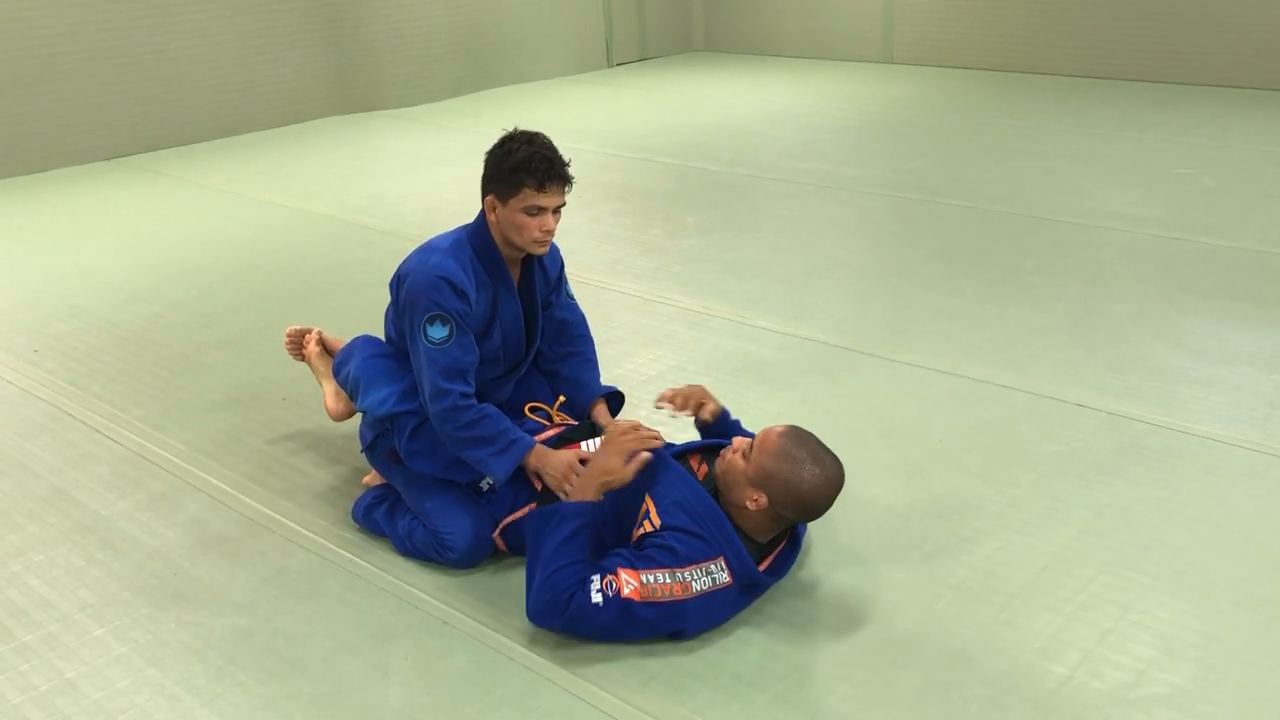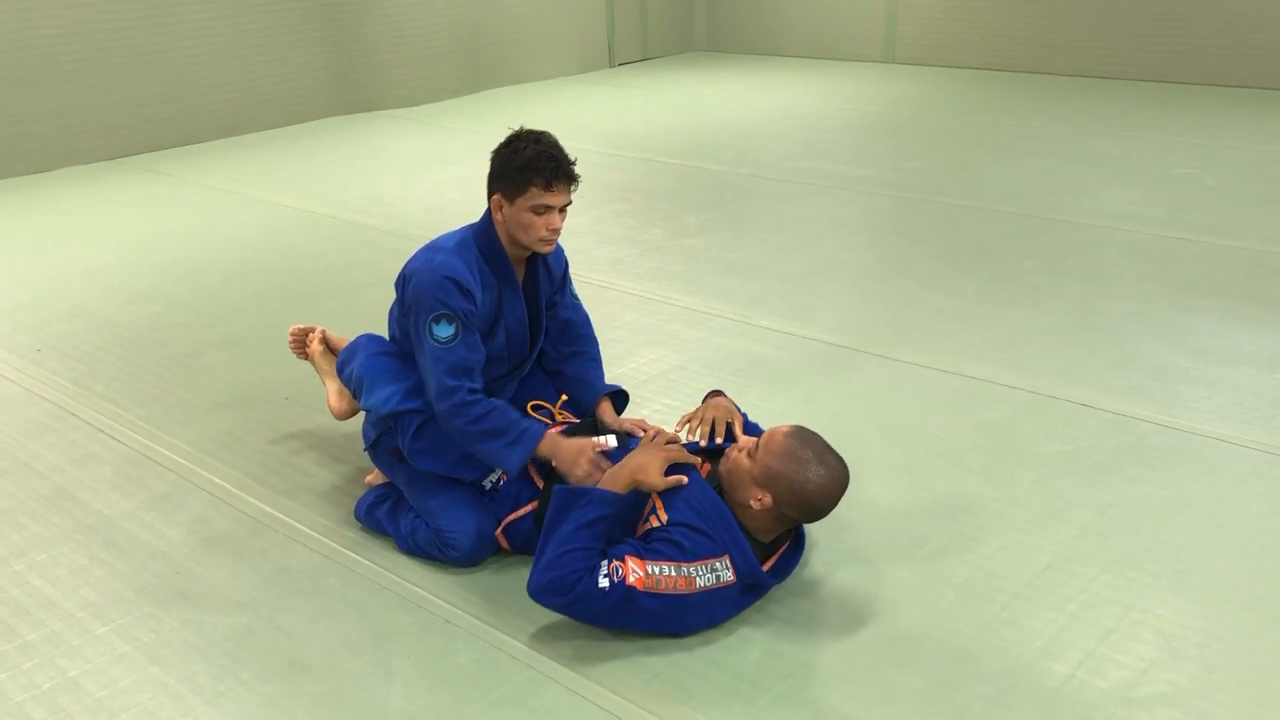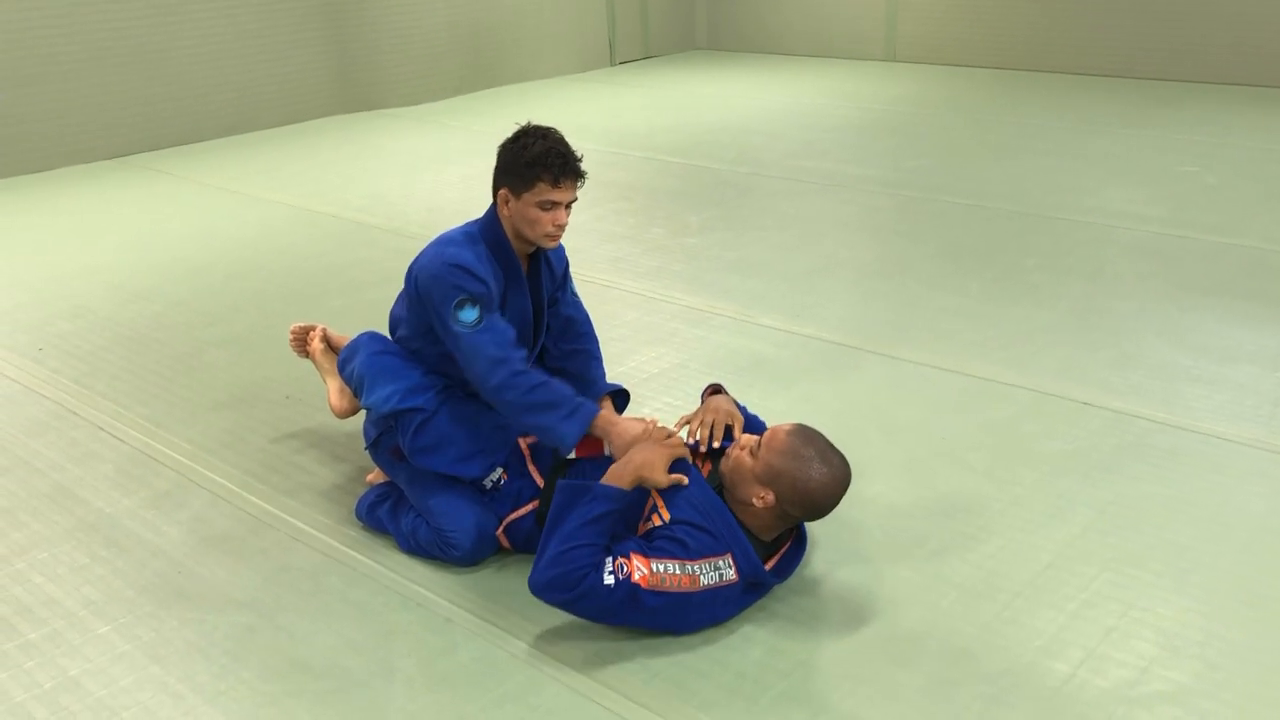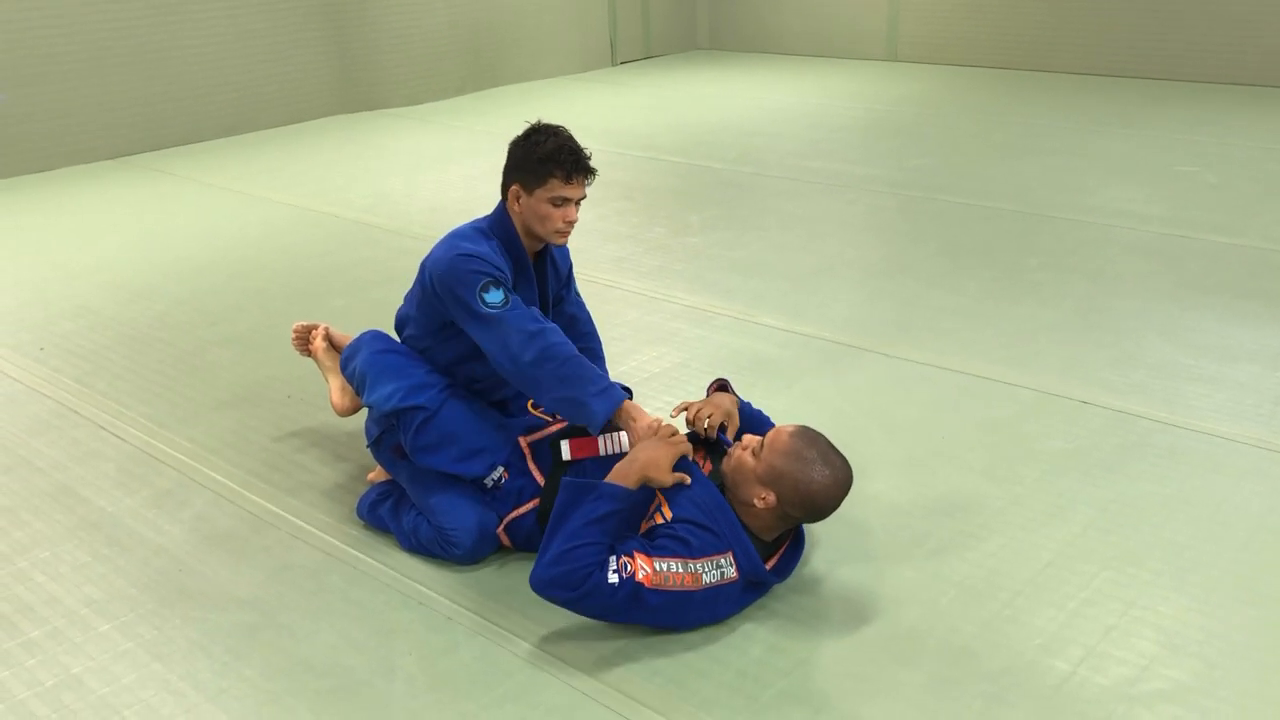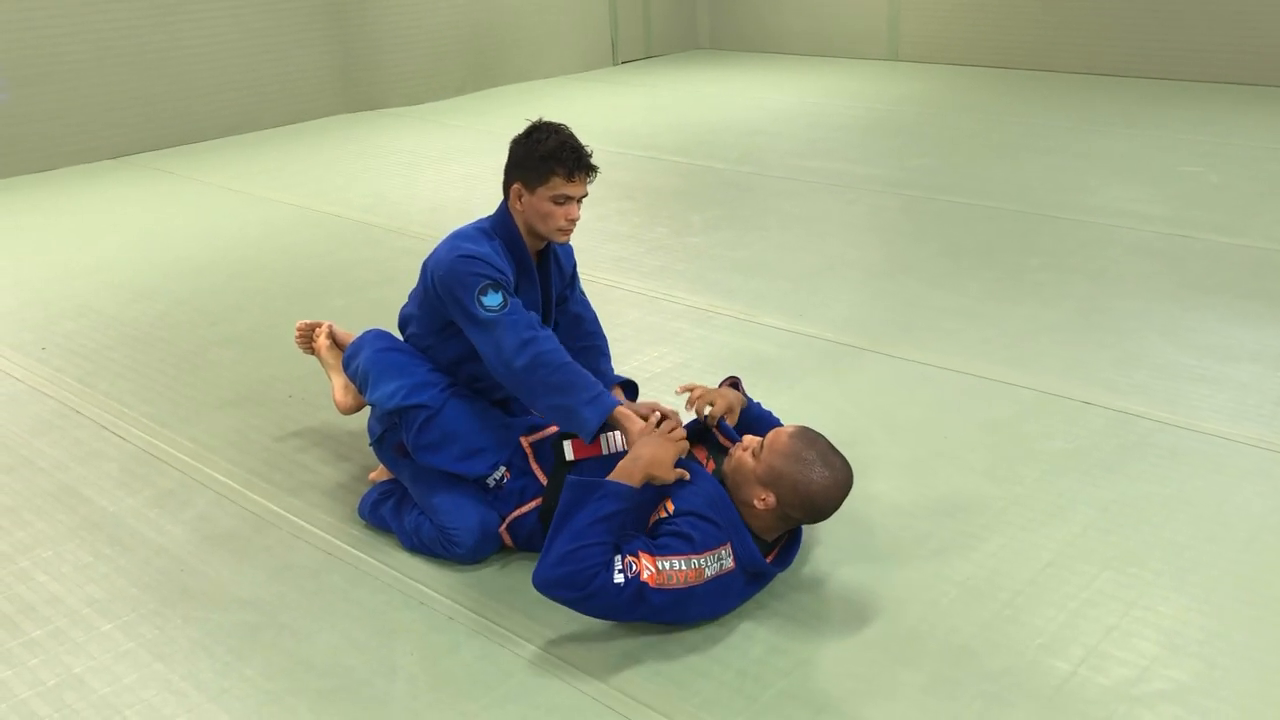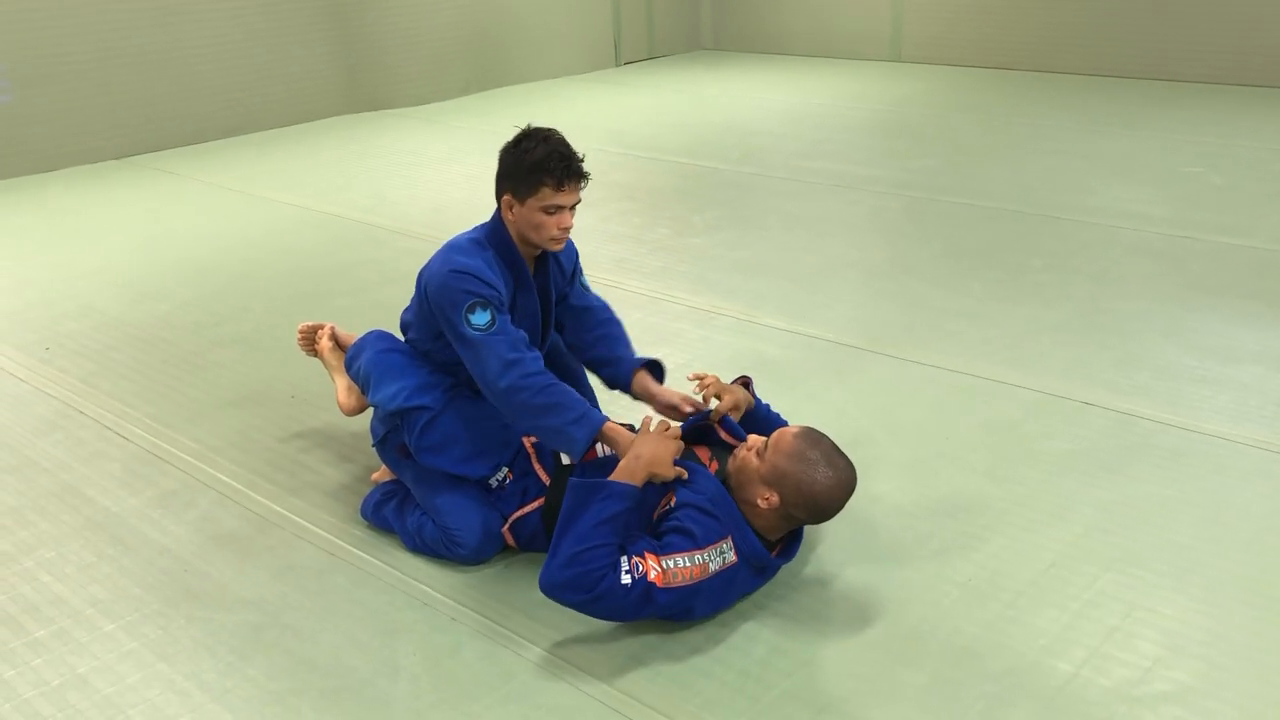
dt=0.2s
person 1, frame 1
left shoulder: (689, 562)
right shoulder: (782, 520)
left elbow: (556, 604)
right elbow: (735, 447)
left wrist: (585, 487)
right wrist: (714, 417)
person 1, frame 2
left shoulder: (691, 558)
right shoulder: (774, 522)
left elbow: (559, 584)
right elbow: (748, 440)
left wrist: (619, 481)
right wrist: (723, 406)
left hip: (522, 489)
left ankle: (354, 364)
person 1, frame 3
left shoulder: (702, 557)
right shoulder: (774, 526)
left elbow: (562, 579)
right elbow: (749, 439)
left wrist: (622, 476)
right wrist: (722, 401)
left hip: (524, 492)
left knee: (403, 392)
left ankle: (355, 365)
person 1, frame 4
left shoulder: (703, 558)
right shoulder: (775, 521)
left elbow: (564, 577)
right elbow: (765, 440)
left wrist: (628, 474)
right wrist: (727, 399)
left hip: (522, 488)
left knee: (409, 402)
left ankle: (356, 358)
person 1, frame 5
left shoulder: (705, 554)
right shoulder: (775, 517)
left elbow: (569, 577)
right elbow: (768, 435)
left wrist: (633, 470)
right wrist: (734, 399)
left hip: (521, 486)
left knee: (412, 400)
left ankle: (357, 359)
person 1, frame 6
left shoulder: (706, 548)
right shoulder: (776, 517)
left elbow: (576, 580)
right elbow: (777, 437)
left wrist: (634, 470)
right wrist: (742, 399)
left hip: (525, 487)
left ankle: (361, 359)
person 2, frame 1
left shoulder: (543, 258)
right shoulder: (439, 277)
left elbow: (566, 345)
right elbow: (451, 405)
left wrist: (600, 418)
right wrist: (538, 459)
left hip: (499, 395)
right hip: (421, 420)
right knee: (463, 540)
right ankle: (392, 481)
person 2, frame 2
left shoulder: (546, 257)
right shoulder: (443, 275)
left elbow: (572, 344)
right elbow: (458, 400)
left wrist: (606, 417)
right wrist: (551, 447)
left hip: (502, 394)
right hip: (427, 418)
right knee: (467, 538)
right ankle: (401, 477)
person 2, frame 3
left shoulder: (548, 255)
right shoulder: (452, 269)
left elbow: (573, 344)
right elbow: (504, 377)
left wrist: (605, 412)
right wrist: (606, 426)
left hip: (495, 405)
right hip: (428, 412)
person 2, frame 4
left shoulder: (551, 252)
right shoulder: (464, 262)
left elbow: (576, 339)
right elbow: (533, 351)
left wrist: (615, 408)
right wrist: (625, 414)
left hip: (499, 399)
person 2, frame 5
left shoulder: (555, 252)
right shoulder: (466, 262)
left elbow: (579, 335)
right elbow: (527, 358)
left wrist: (618, 402)
right wrist: (620, 418)
left hip: (502, 396)
person 2, frame 6
left shoulder: (556, 250)
right shoulder: (462, 273)
left elbow: (590, 321)
right elbow: (516, 379)
left wrist: (648, 388)
right wrist: (616, 437)
right hip: (436, 415)
right knee: (473, 538)
